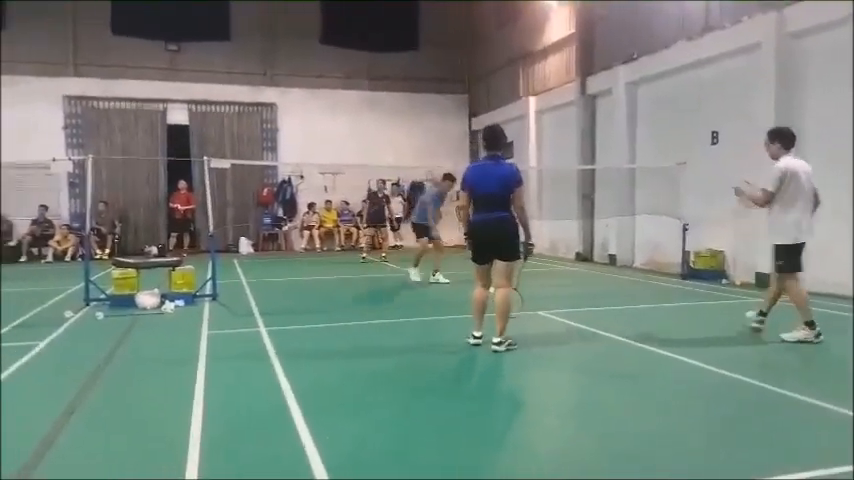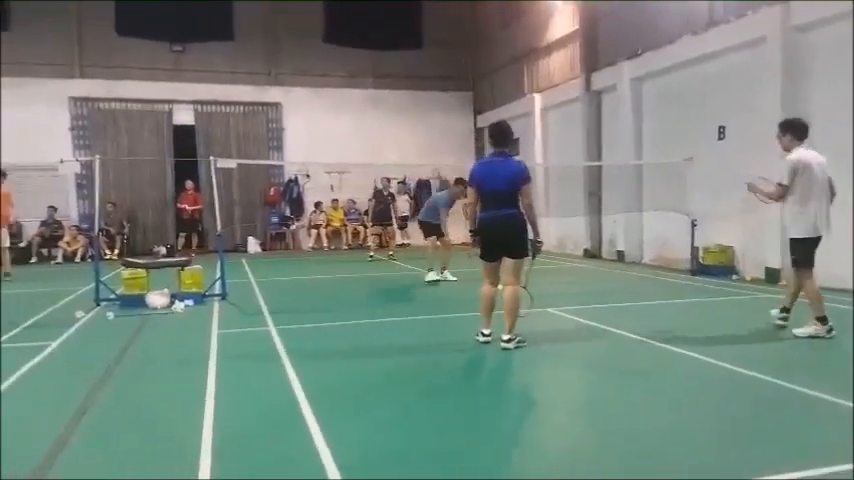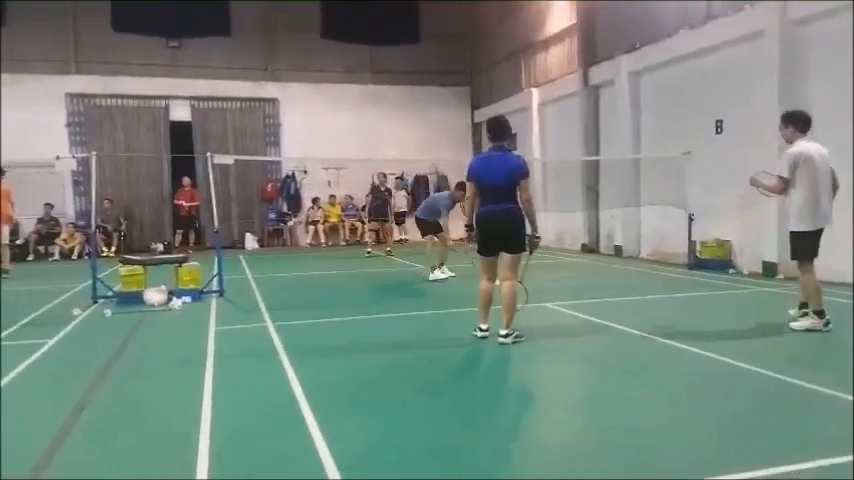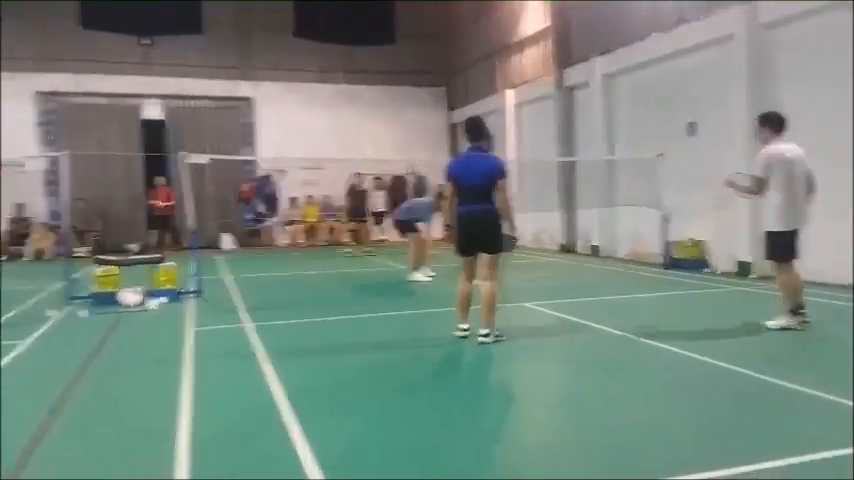
dt=0.1s
person 1, frame 1
left shoulder: (471, 171)
right shoulder: (511, 171)
left elbow: (464, 206)
right elbow: (519, 208)
left wrist: (468, 233)
right wrist: (528, 238)
left hip: (480, 229)
right hip: (504, 228)
left knee: (481, 284)
right knee: (503, 285)
left ankle: (476, 333)
right ankle: (499, 338)
person 1, frame 2
left shoulder: (478, 168)
right shoulder: (519, 168)
left elbow: (472, 203)
right elbow: (528, 204)
left wrist: (473, 230)
right wrist: (536, 235)
left hip: (488, 226)
right hip: (513, 226)
left knee: (489, 281)
right knee: (511, 283)
left ankle: (485, 330)
right ankle: (508, 336)
person 1, frame 3
left shoulder: (476, 163)
right shoulder: (517, 163)
left elbow: (471, 198)
right elbow: (525, 199)
left wrist: (469, 225)
right wrist: (534, 230)
left hip: (486, 221)
right hip: (510, 220)
left knee: (487, 277)
right knee: (509, 278)
left ankle: (483, 325)
right ankle: (506, 331)
person 1, frame 4
left shoulder: (455, 163)
right shoulder: (494, 163)
left elbow: (450, 198)
right elbow: (502, 199)
left wrist: (450, 225)
right wrist: (510, 228)
left hip: (465, 221)
right hip: (488, 221)
left knee: (466, 277)
right knee: (489, 277)
left ankle: (462, 325)
right ankle: (486, 330)
person 2, frame 1
left shoulder: (781, 167)
right shoulder: (804, 166)
left elbow: (763, 200)
right elbow: (816, 200)
left wrist: (743, 193)
left hip: (786, 234)
right hip: (798, 232)
left knee: (790, 279)
right knee: (780, 276)
left ankle: (810, 328)
right ankle: (762, 315)
person 2, frame 2
left shoulder: (793, 159)
right shoulder: (818, 158)
left elbow: (778, 195)
right elbow: (832, 192)
left wrist: (757, 189)
left hip: (802, 227)
right hip: (816, 225)
left knee: (805, 274)
right knee: (799, 270)
left ankle: (822, 324)
right ankle: (785, 311)
person 2, frame 3
left shoulder: (793, 152)
right shoulder: (821, 150)
left elbow: (781, 188)
right elbow: (835, 184)
left wrist: (759, 183)
left hip: (802, 220)
right hip: (818, 217)
left knee: (805, 266)
right knee: (806, 265)
left ankle: (819, 317)
right ankle: (804, 307)
person 2, frame 4
left shoulder: (767, 153)
right shoulder: (797, 151)
left elbow: (756, 189)
right elbow: (810, 185)
left wrist: (735, 185)
left hip: (778, 219)
right hip: (794, 218)
left knee: (782, 266)
right knee: (786, 265)
left ankle: (792, 316)
right ankle: (799, 309)
